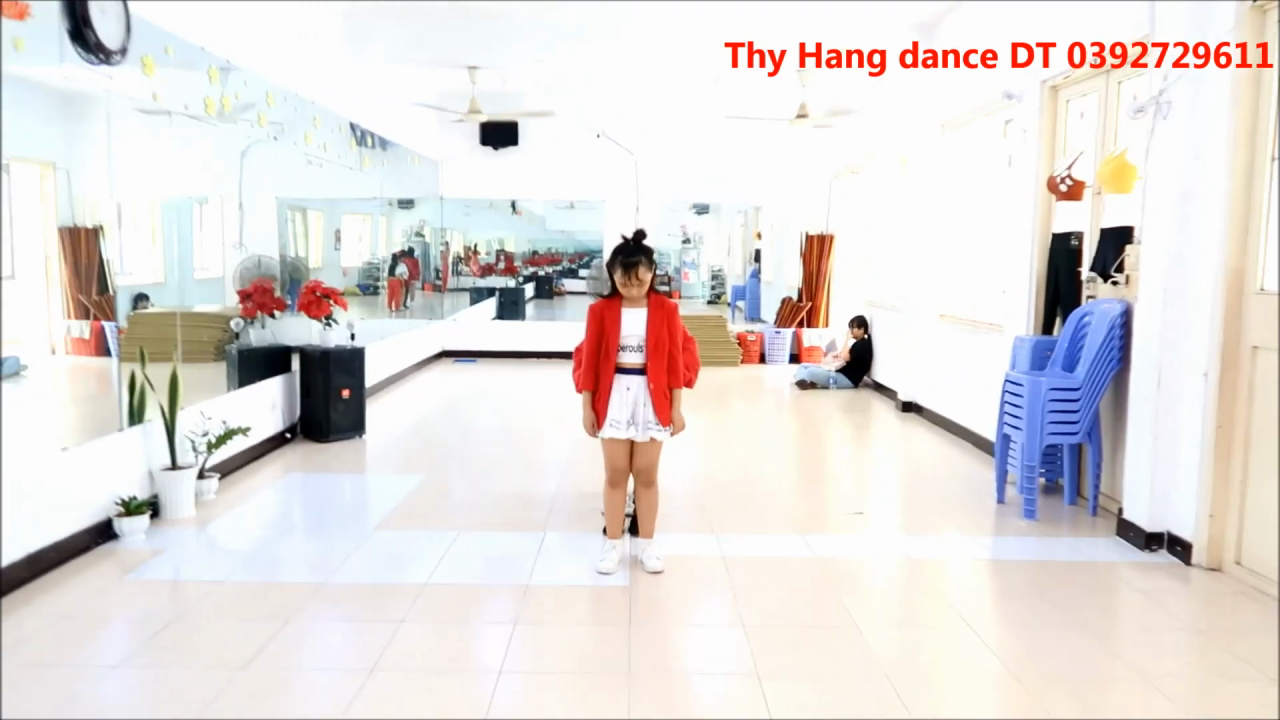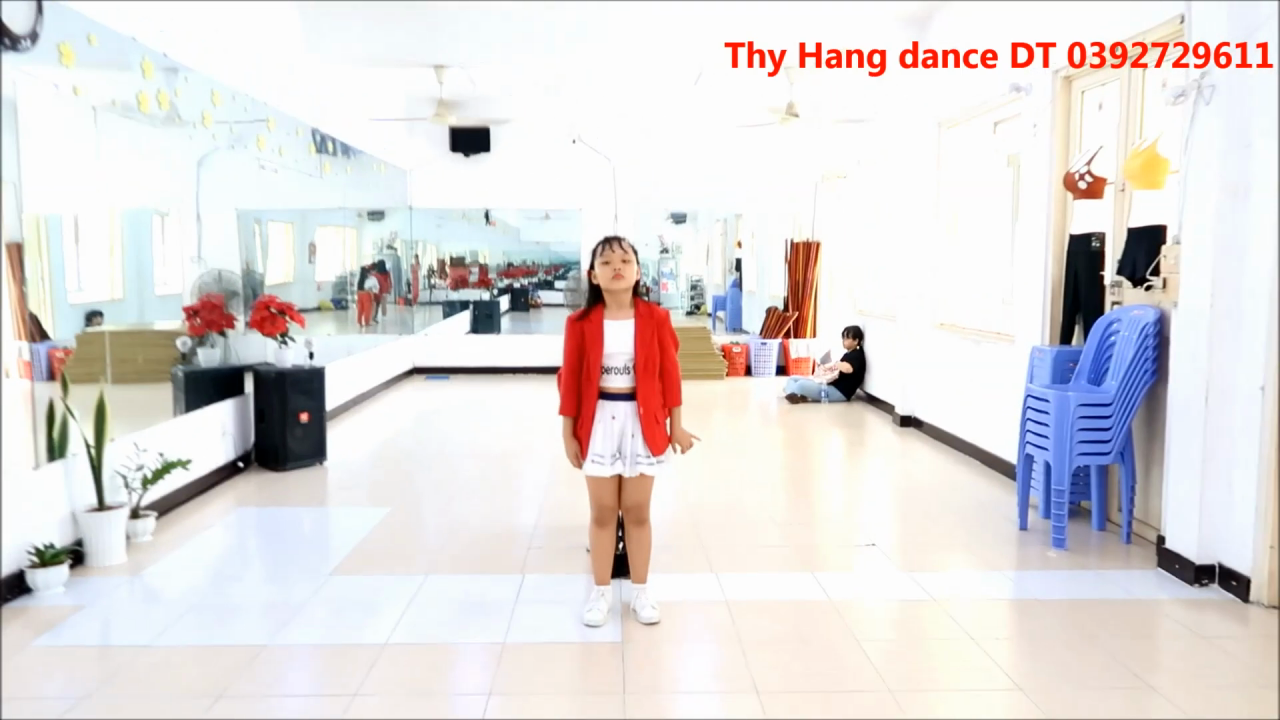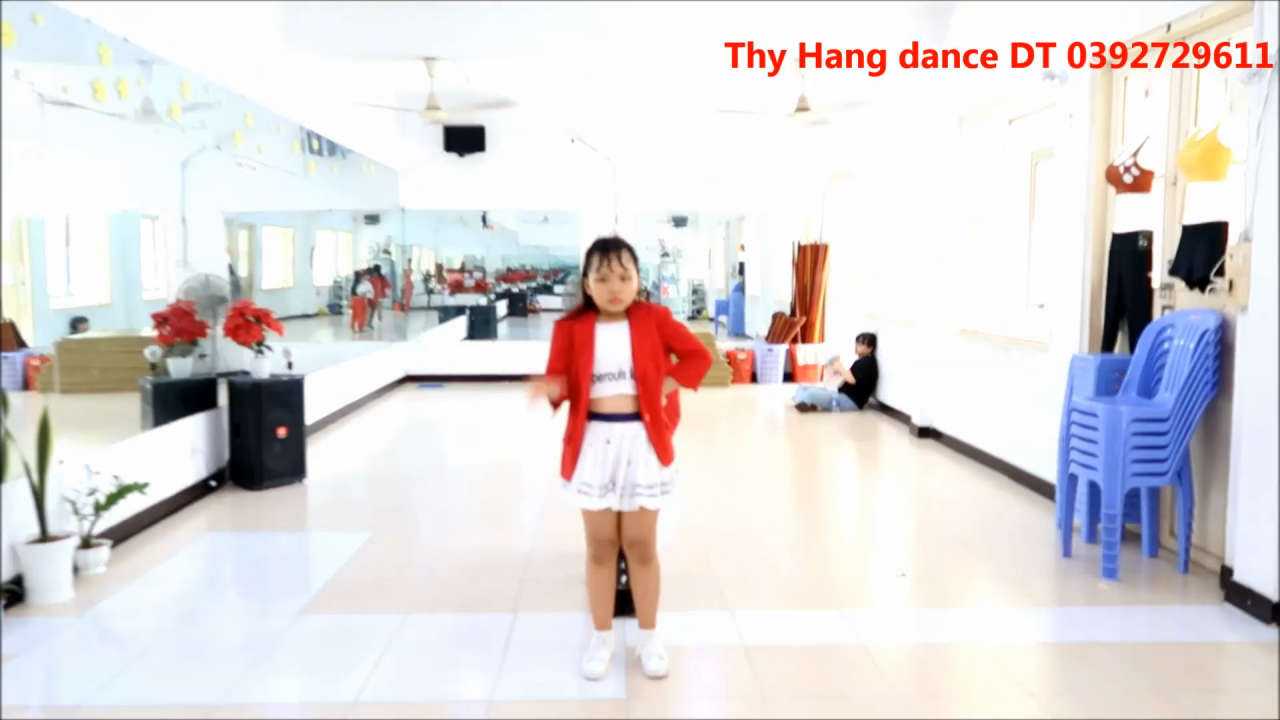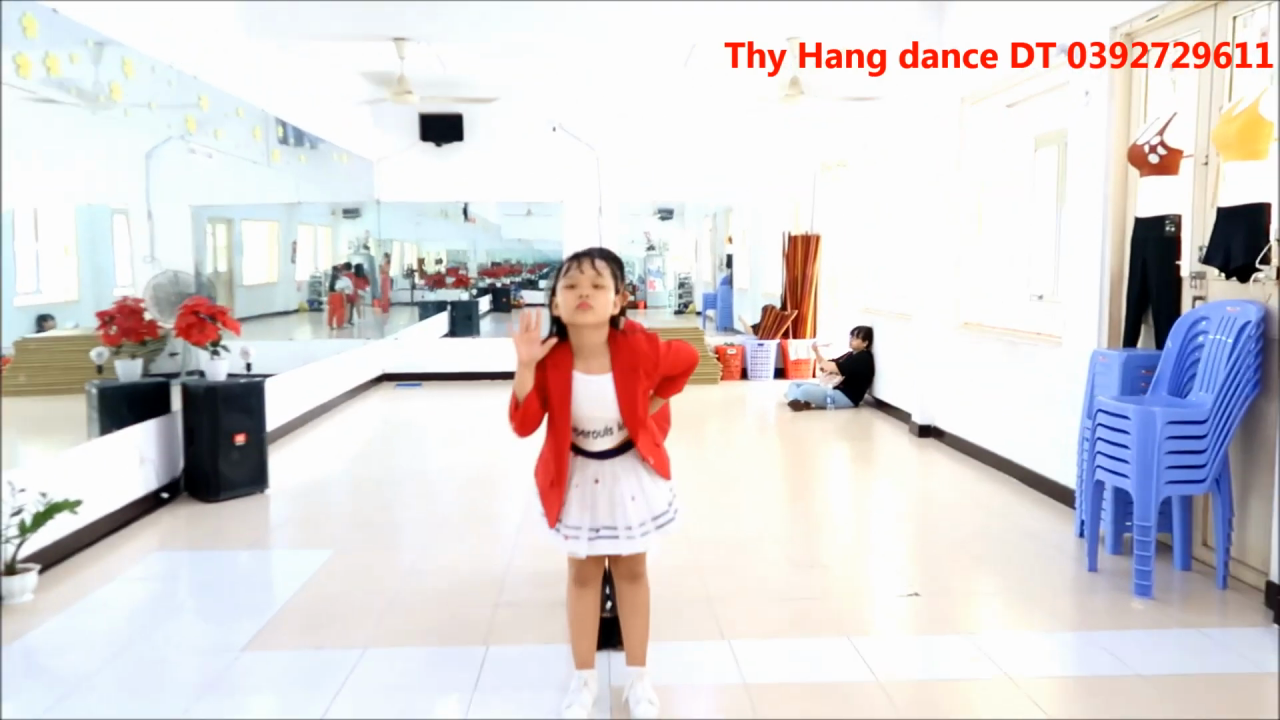
dt=0.4s
person 1, frame 1
left shoulder: (666, 309)
right shoulder: (601, 310)
left elbow: (677, 359)
right elbow: (589, 360)
left wrist: (676, 407)
right wrist: (587, 407)
left hip: (651, 396)
right hip: (614, 396)
left knee: (646, 475)
right knee: (615, 474)
person 1, frame 2
left shoulder: (655, 319)
right shoulder: (580, 323)
left elbow: (669, 374)
right elbow: (570, 380)
left wrist: (676, 425)
right wrist: (568, 434)
left hip: (642, 423)
right hip: (598, 423)
left knee: (637, 512)
right knee: (602, 512)
left ankle: (640, 591)
right ankle: (600, 591)
person 1, frame 3
left shoulder: (654, 319)
right shoulder: (572, 327)
left elbow: (698, 356)
right elbow: (561, 389)
left wrist: (665, 387)
right wrist: (551, 390)
left hip: (642, 442)
right hip: (592, 443)
left knee: (641, 547)
right knee: (600, 546)
left ankle: (648, 637)
right ankle: (602, 637)
person 1, frame 4
left shoulder: (640, 350)
right shoulder: (548, 360)
left elbow: (687, 358)
right elbow: (523, 426)
left wrist: (653, 406)
right wrist: (525, 367)
left hip: (631, 470)
right hip: (576, 474)
left knee: (631, 571)
right knee: (583, 573)
left ankle: (638, 676)
right ankle: (584, 678)
